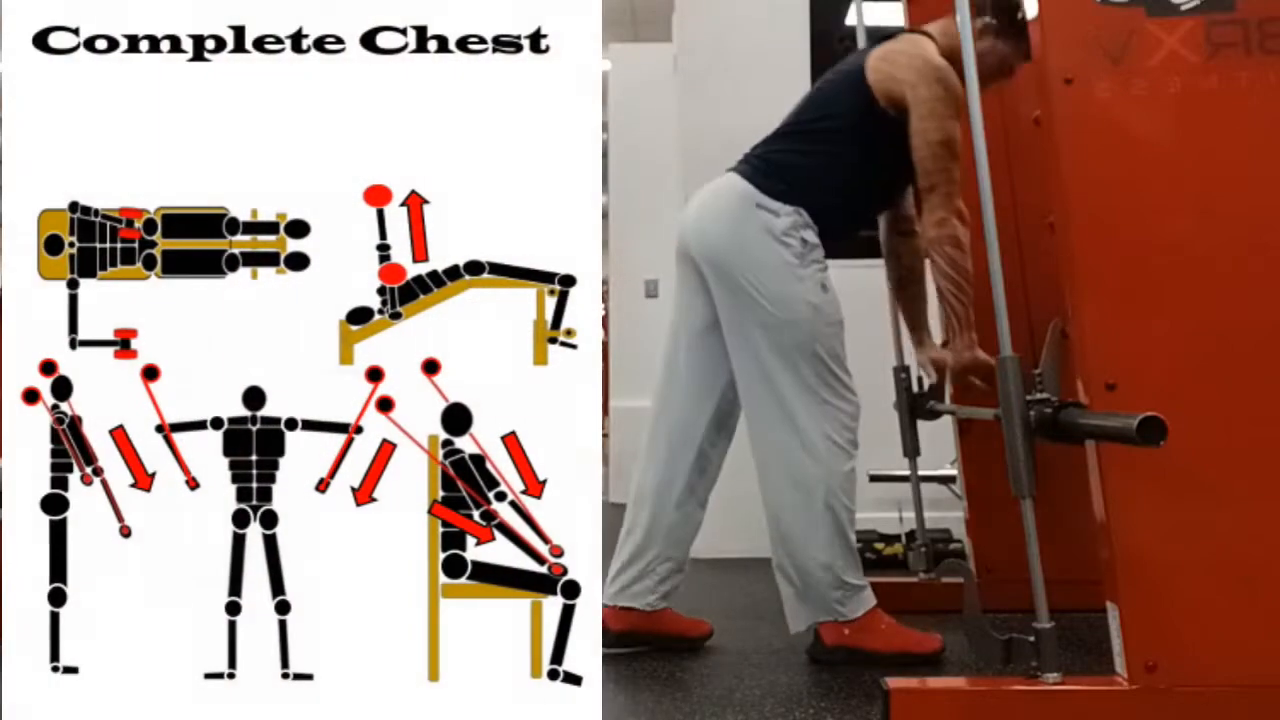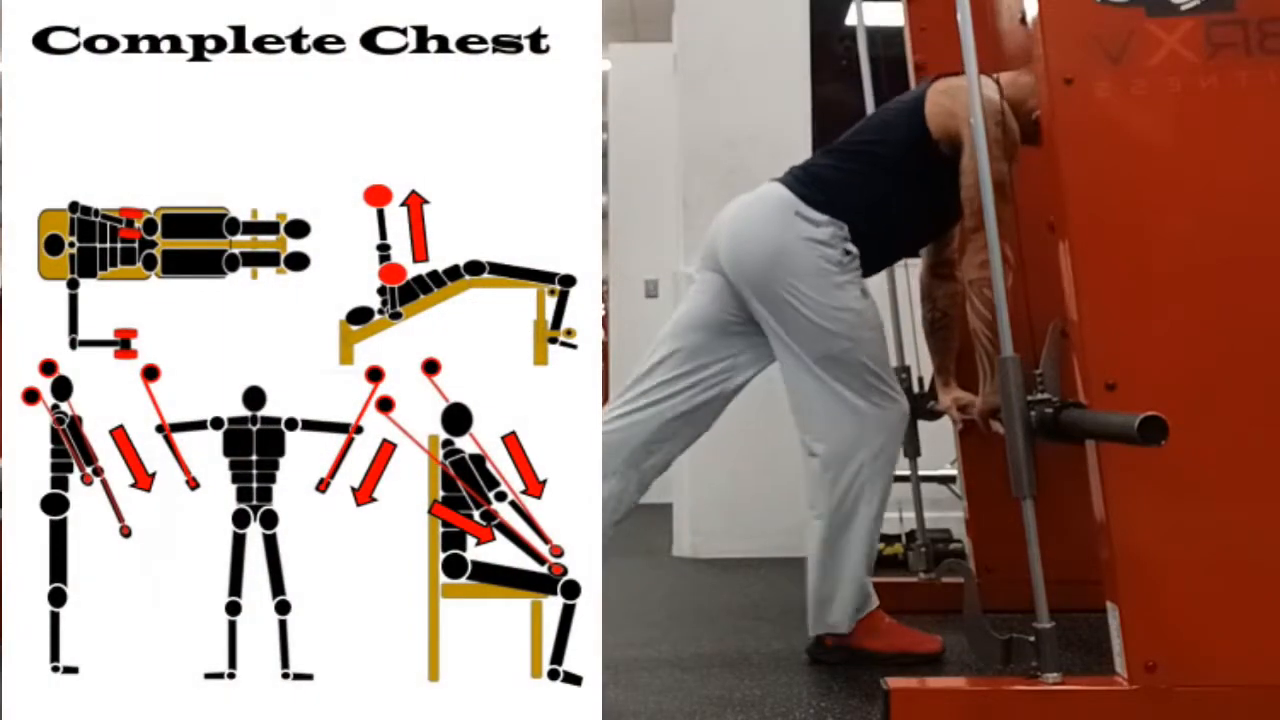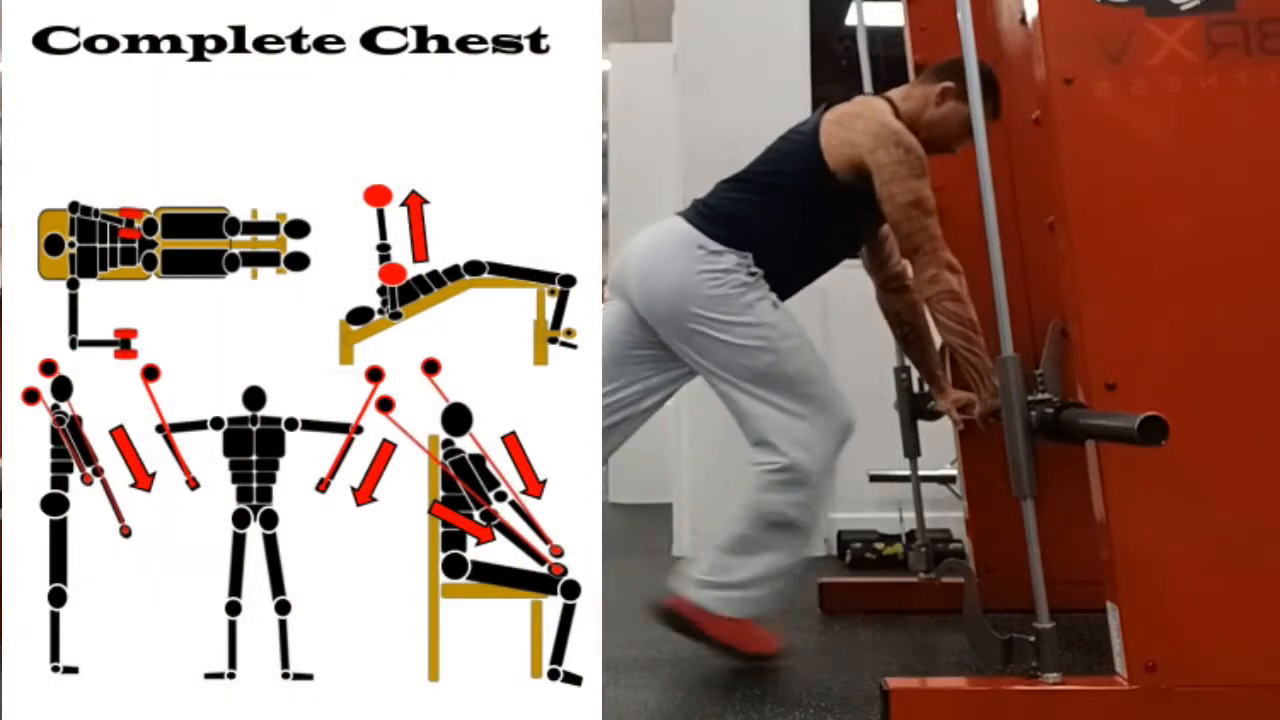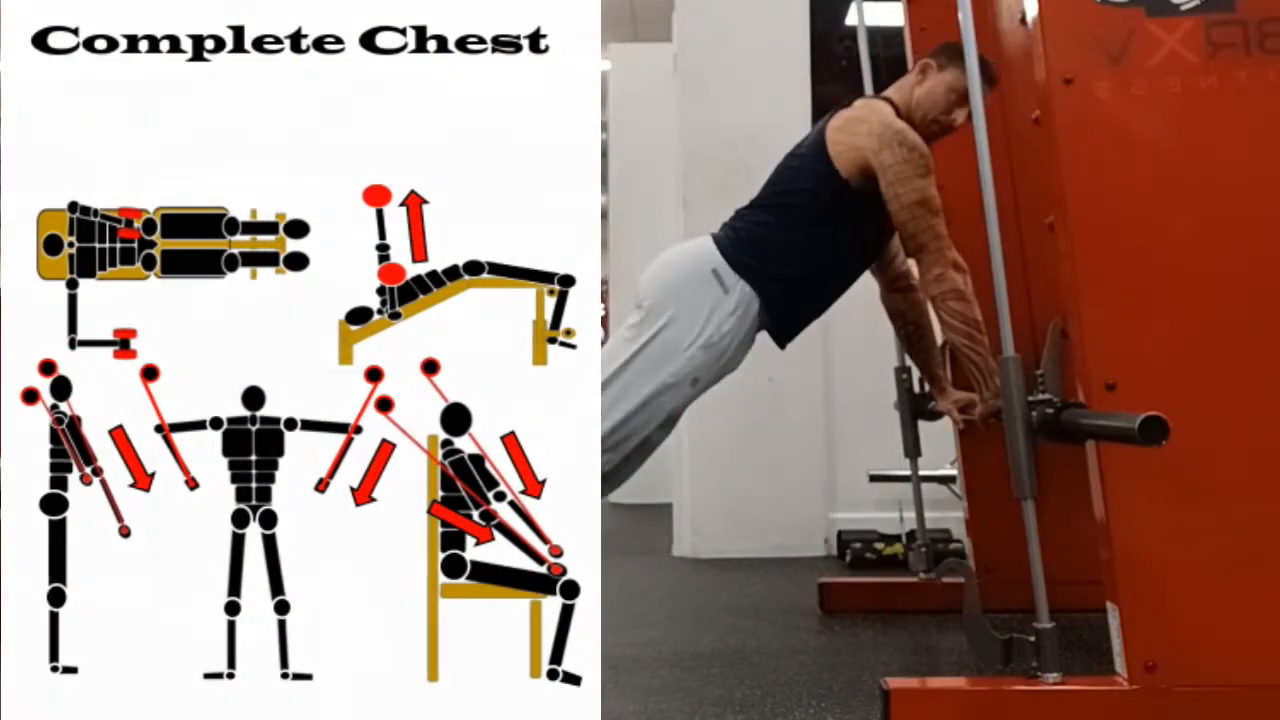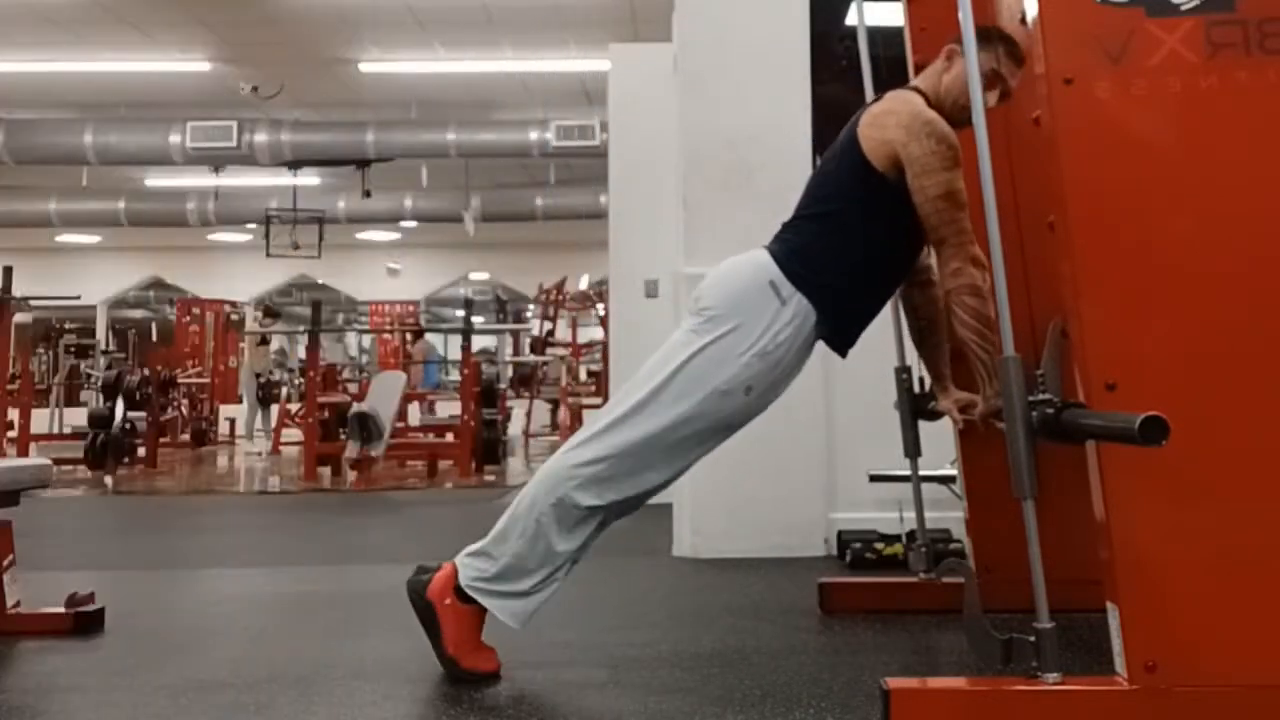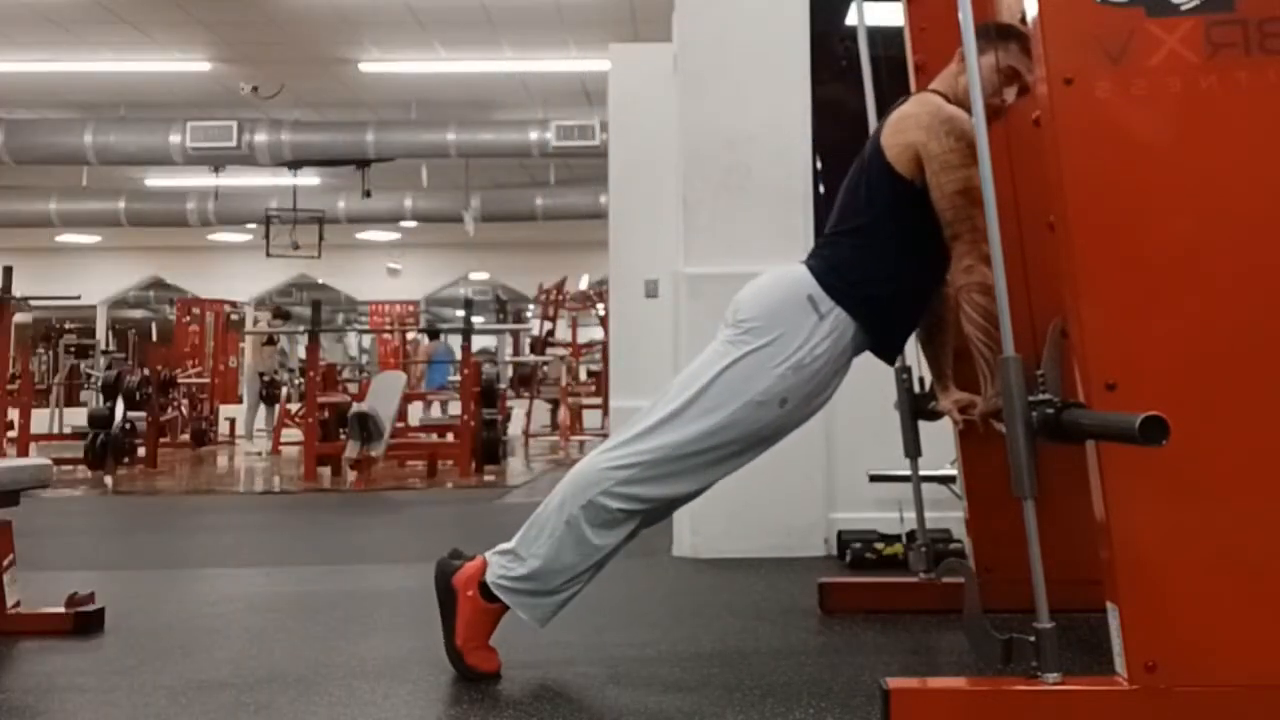
dt=0.7s
person 1, frame 1
left shoulder: (899, 67)
right shoulder: (927, 70)
left elbow: (903, 226)
right elbow: (943, 217)
left wrist: (922, 342)
right wrist: (965, 342)
left hip: (718, 216)
right hip: (762, 229)
left knee: (690, 422)
right knee: (816, 422)
left ankle: (633, 597)
right ankle: (842, 616)
person 1, frame 2
left shoulder: (954, 112)
right shoulder: (987, 112)
left elbow: (944, 268)
right elbow: (983, 260)
left wrist: (945, 382)
right wrist: (997, 384)
left hip: (753, 226)
right hip: (798, 239)
left knee: (651, 415)
right knee: (867, 420)
right ankle: (845, 620)
person 1, frame 3
left shoulder: (866, 144)
right shoulder: (886, 135)
left elbow: (893, 279)
right elbow: (934, 268)
left wrist: (938, 385)
right wrist: (987, 385)
left hip: (662, 259)
right hip: (704, 271)
right knee: (815, 430)
right ankle: (718, 597)
person 1, frame 4
left shoulder: (872, 146)
right shoulder: (890, 135)
left elbow: (900, 285)
right elbow: (941, 271)
left wrist: (940, 389)
right wrist: (993, 390)
left hip: (716, 292)
right hip: (712, 293)
left knee: (609, 452)
right knee: (598, 434)
person 1, frame 5
left shoulder: (906, 133)
right shoulder: (919, 125)
left elbow: (920, 276)
right elbow: (962, 265)
left wrist: (944, 386)
right wrist: (996, 388)
left hip: (777, 311)
right hip: (768, 307)
left knee: (624, 457)
right knee: (617, 454)
left ankle: (476, 579)
right ankle: (464, 586)
person 1, frame 6
left shoulder: (923, 135)
right shoulder: (943, 125)
left elbow: (931, 274)
right elbow: (972, 265)
left wrist: (944, 386)
right wrist: (999, 388)
left hip: (815, 324)
right hip: (805, 320)
left knee: (654, 462)
right knee: (649, 462)
left ankle: (503, 577)
right ankle: (488, 582)
